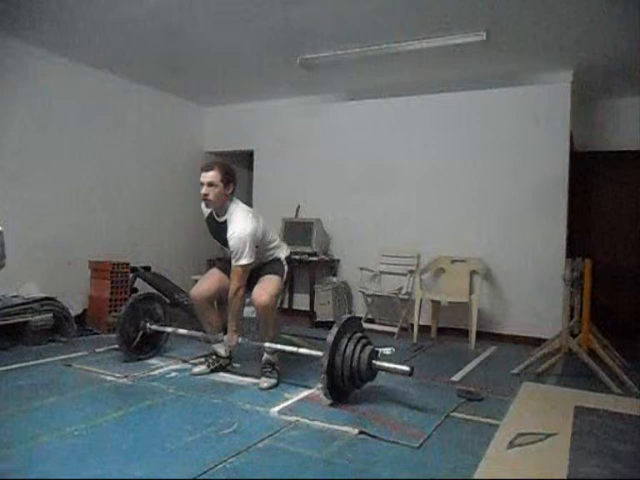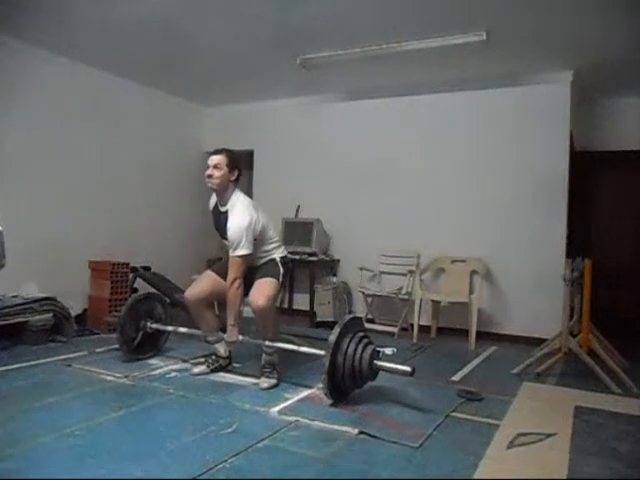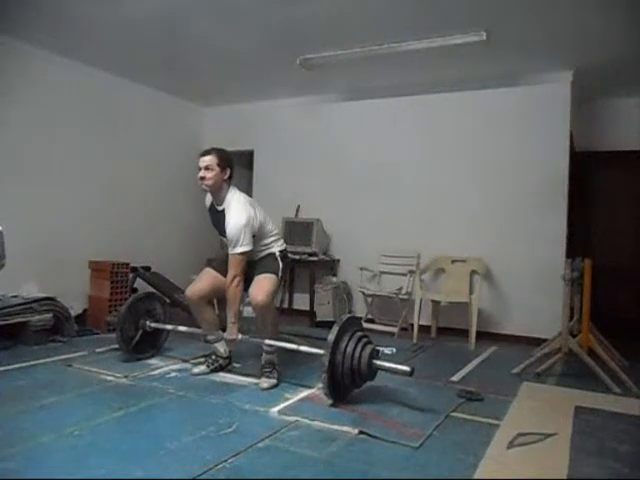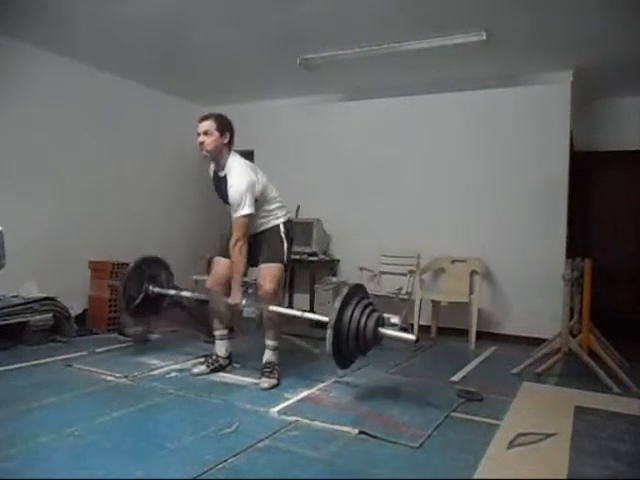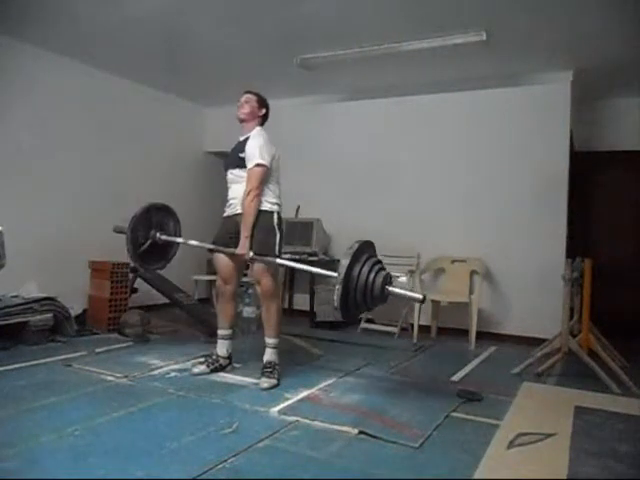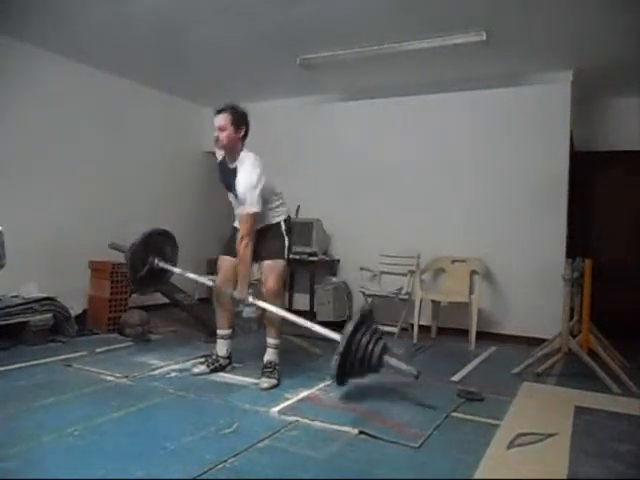
dt=0.7s
person 1, frame 1
left shoulder: (241, 227)
right shoulder: (207, 207)
left elbow: (237, 287)
left wrist: (233, 331)
left hip: (272, 260)
right hip: (240, 261)
left knee: (262, 300)
right knee: (199, 295)
left ankle: (270, 361)
right ankle: (221, 353)
person 1, frame 2
left shoulder: (241, 216)
right shoulder: (215, 200)
left elbow: (235, 279)
left wrist: (232, 326)
right wrist: (216, 271)
left hip: (269, 261)
right hip: (240, 261)
left knee: (259, 302)
right knee: (193, 296)
left ankle: (270, 361)
right ankle: (221, 353)
person 1, frame 3
left shoulder: (238, 214)
right shoulder: (211, 199)
left elbow: (235, 277)
left wrist: (232, 324)
right wrist: (217, 262)
left hip: (268, 254)
right hip: (237, 254)
left knee: (259, 299)
right knee: (194, 294)
left ankle: (269, 361)
right ankle: (222, 353)
person 1, frame 4
left shoulder: (240, 177)
right shoulder: (214, 167)
left elbow: (239, 242)
left wrist: (236, 289)
left hip: (272, 228)
right hip: (245, 228)
left knee: (267, 289)
right knee: (213, 285)
left ankle: (270, 361)
right ankle: (221, 354)
person 1, frame 5
left shoulder: (259, 140)
right shoulder: (238, 145)
left elbow: (253, 193)
left wrist: (245, 239)
right wrist: (234, 231)
left hip: (262, 217)
right hip: (232, 217)
left knee: (265, 287)
right knee: (224, 285)
left ankle: (271, 361)
right ankle: (222, 355)
person 1, frame 6
left shoulder: (249, 174)
right shoulder: (222, 155)
left elbow: (246, 237)
left wrist: (243, 285)
left hip: (271, 225)
right hip: (244, 225)
left knee: (271, 288)
right knee: (221, 286)
left ankle: (271, 360)
right ankle: (222, 354)
